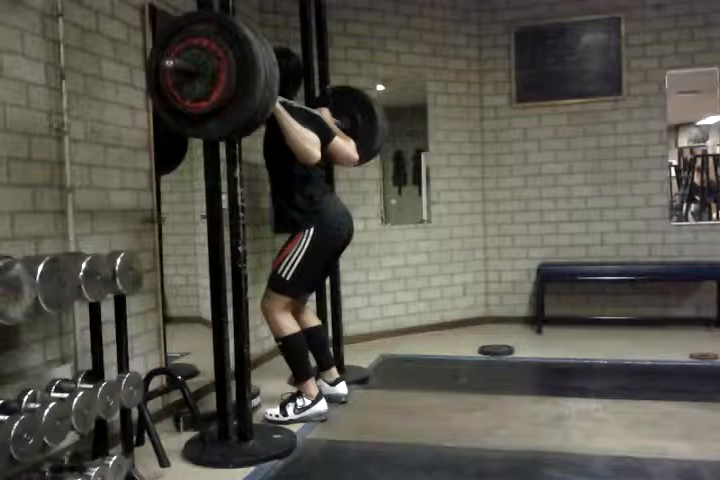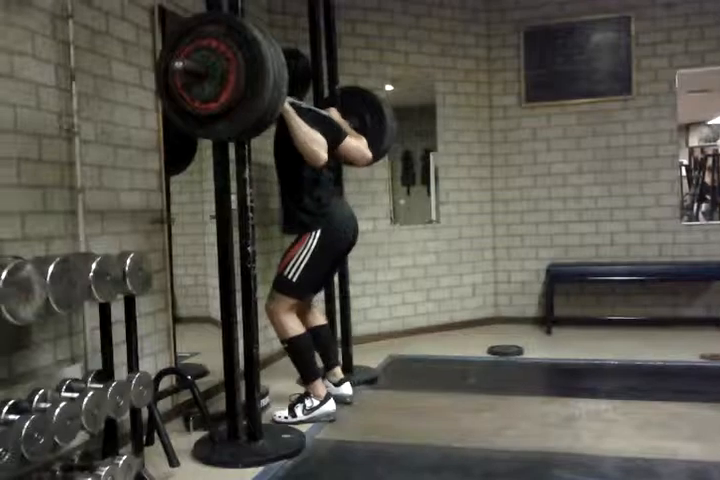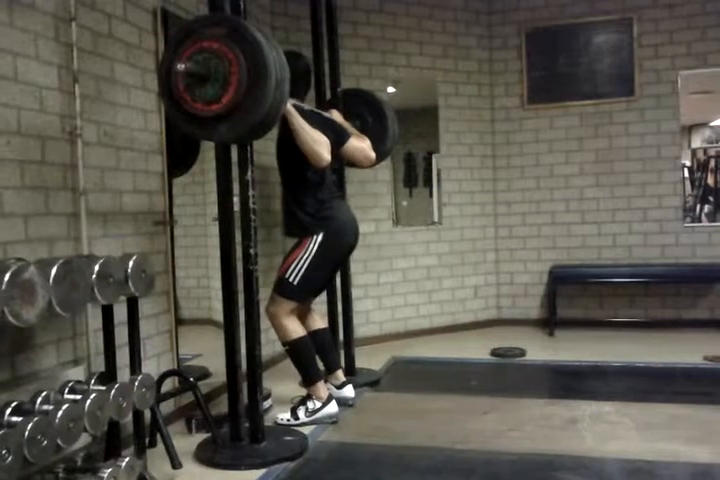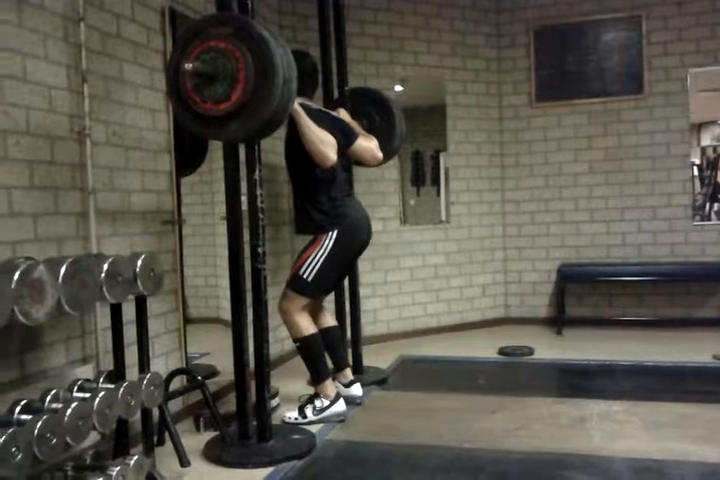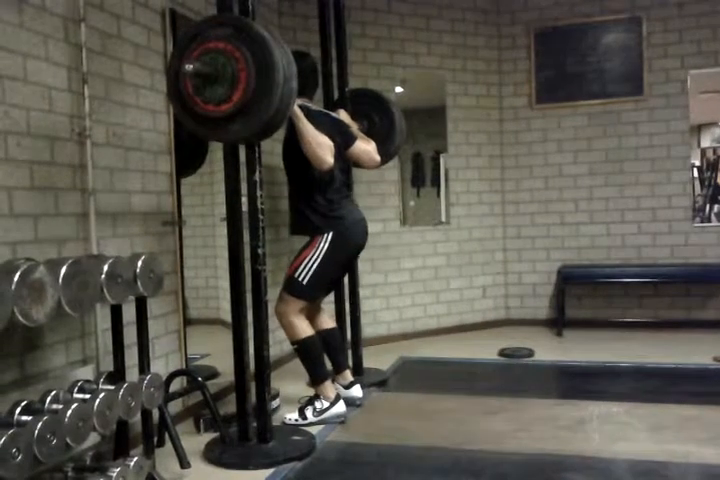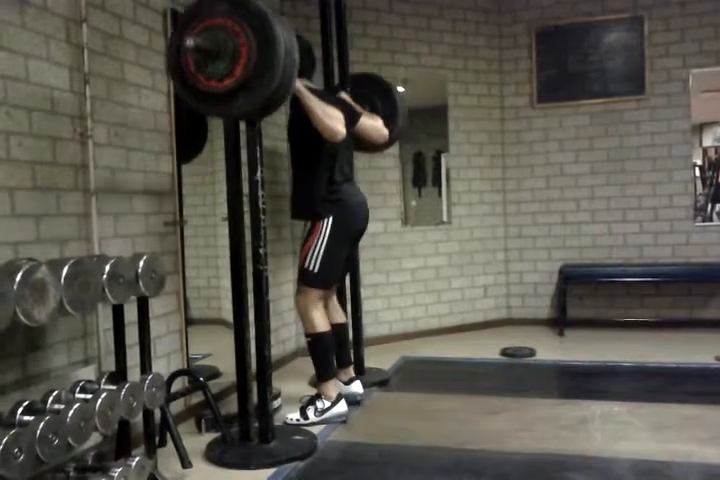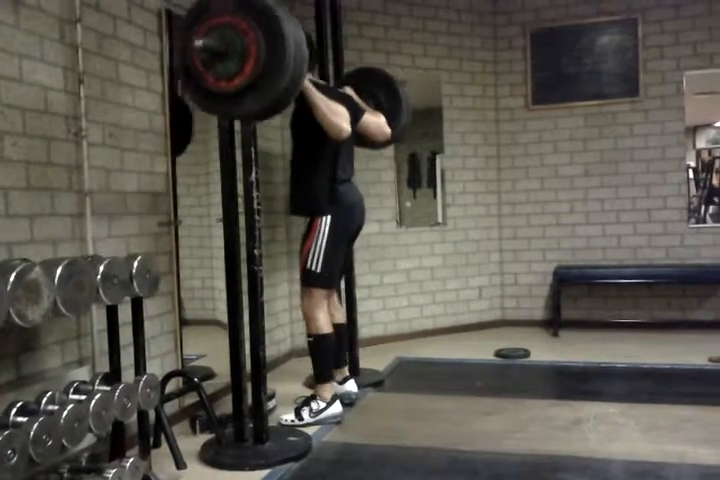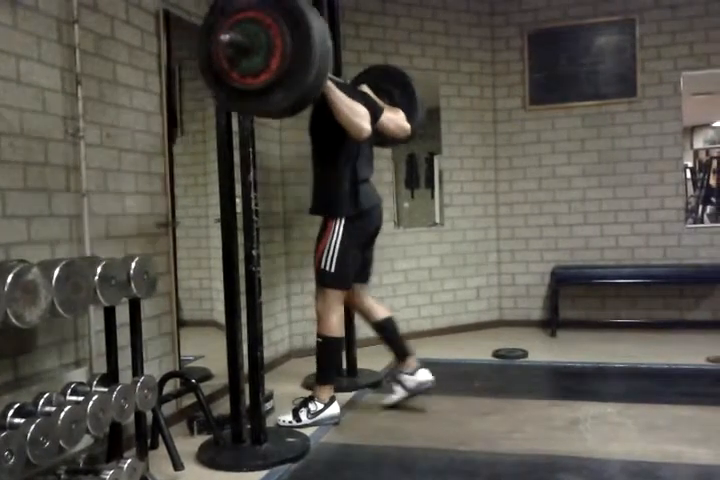
dt=0.3s
person 1, frame 1
left shoulder: (288, 115)
right shoulder: (307, 115)
left elbow: (311, 154)
right elbow: (350, 156)
left wrist: (275, 108)
right wrist: (329, 122)
left hip: (317, 224)
right hip: (335, 219)
left knee: (275, 305)
right knee: (295, 303)
left ankle: (310, 396)
right ankle: (331, 380)
person 1, frame 2
left shoulder: (298, 117)
right shoulder: (318, 117)
left elbow: (318, 155)
right elbow: (363, 155)
left wrist: (283, 110)
right wrist: (340, 121)
left hip: (321, 226)
right hip: (339, 221)
left knee: (280, 306)
right knee: (301, 302)
left ankle: (318, 397)
right ankle: (336, 380)
person 1, frame 3
left shoulder: (298, 119)
right shoulder: (321, 119)
left elbow: (321, 156)
right elbow: (367, 155)
left wrist: (287, 110)
right wrist: (342, 123)
left hip: (322, 228)
right hip: (339, 223)
left knee: (280, 309)
right knee: (300, 306)
left ankle: (320, 399)
right ankle: (338, 382)
person 1, frame 4
left shoulder: (306, 118)
right shoulder: (329, 118)
left elbow: (327, 156)
right elbow: (374, 155)
left wrist: (294, 110)
right wrist: (350, 122)
left hip: (338, 227)
right hip: (353, 222)
left knee: (292, 305)
right knee: (312, 303)
left ankle: (327, 397)
right ankle: (346, 381)
person 1, frame 5
left shoulder: (306, 120)
right shoulder: (330, 121)
left elbow: (324, 160)
right elbow: (372, 158)
left wrist: (293, 112)
right wrist: (351, 126)
left hip: (333, 230)
right hip: (349, 225)
left knee: (289, 308)
right knee: (310, 306)
left ankle: (328, 399)
right ankle: (346, 382)
person 1, frame 6
left shoulder: (309, 101)
right shoulder: (331, 99)
left elbow: (335, 131)
right elbow: (379, 133)
left wrist: (299, 90)
right wrist: (351, 104)
left hip: (333, 211)
right hip: (350, 206)
left knee: (309, 300)
right knee: (325, 296)
left ankle: (330, 398)
right ankle: (348, 380)
person 1, frame 7
left shoulder: (313, 96)
right shoulder: (334, 95)
left elbow: (340, 129)
right elbow: (382, 130)
left wrist: (304, 86)
right wrist: (356, 99)
left hip: (330, 209)
right hip: (347, 205)
left knee: (314, 301)
right knee: (326, 296)
left ankle: (325, 398)
right ankle: (342, 379)
person 1, frame 8
left shoulder: (332, 95)
right shoulder: (352, 92)
left elbow: (361, 127)
right elbow: (401, 127)
left wrist: (325, 84)
right wrist: (374, 99)
left hip: (347, 211)
right hip: (364, 206)
left knee: (329, 302)
right knee: (357, 295)
left ankle: (323, 400)
right ankle: (410, 369)
